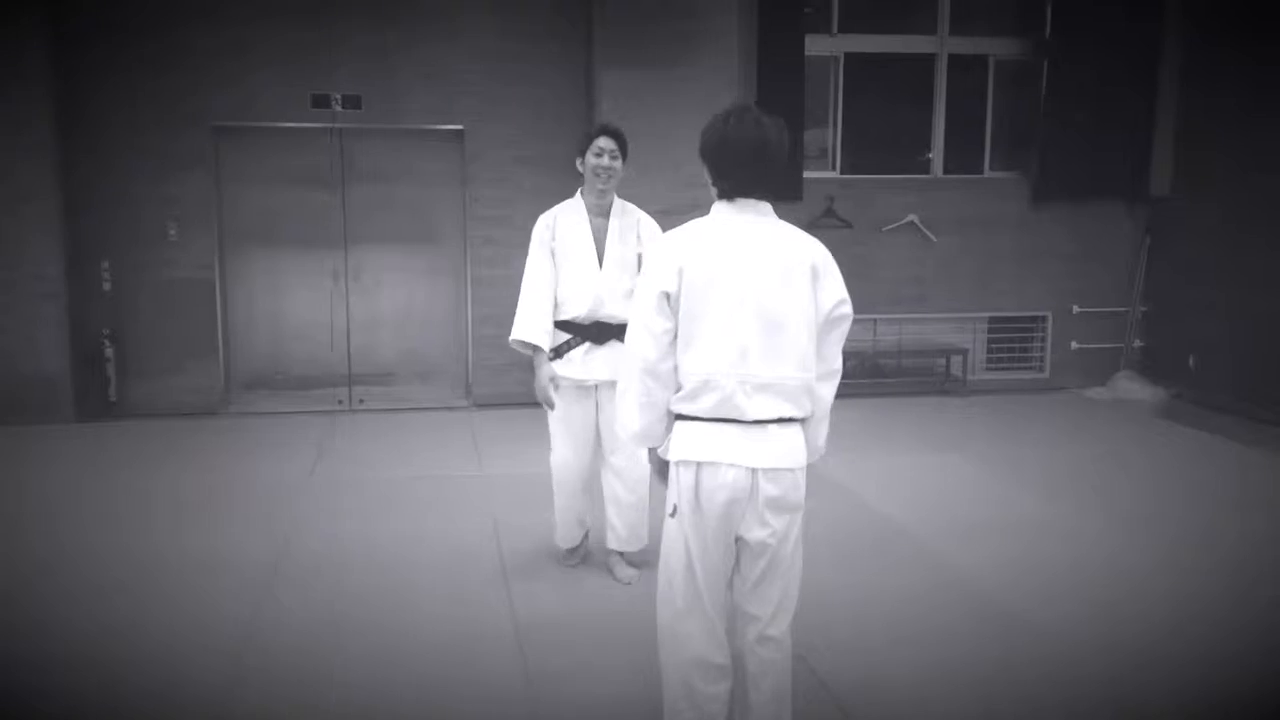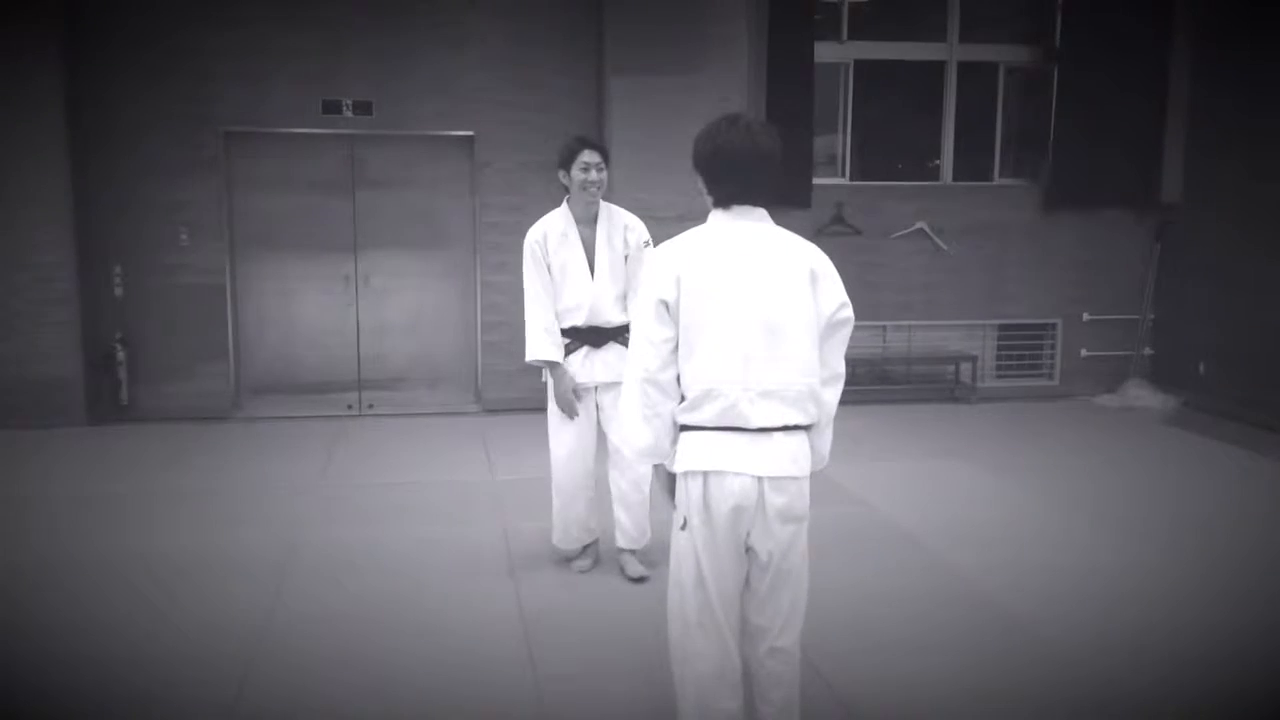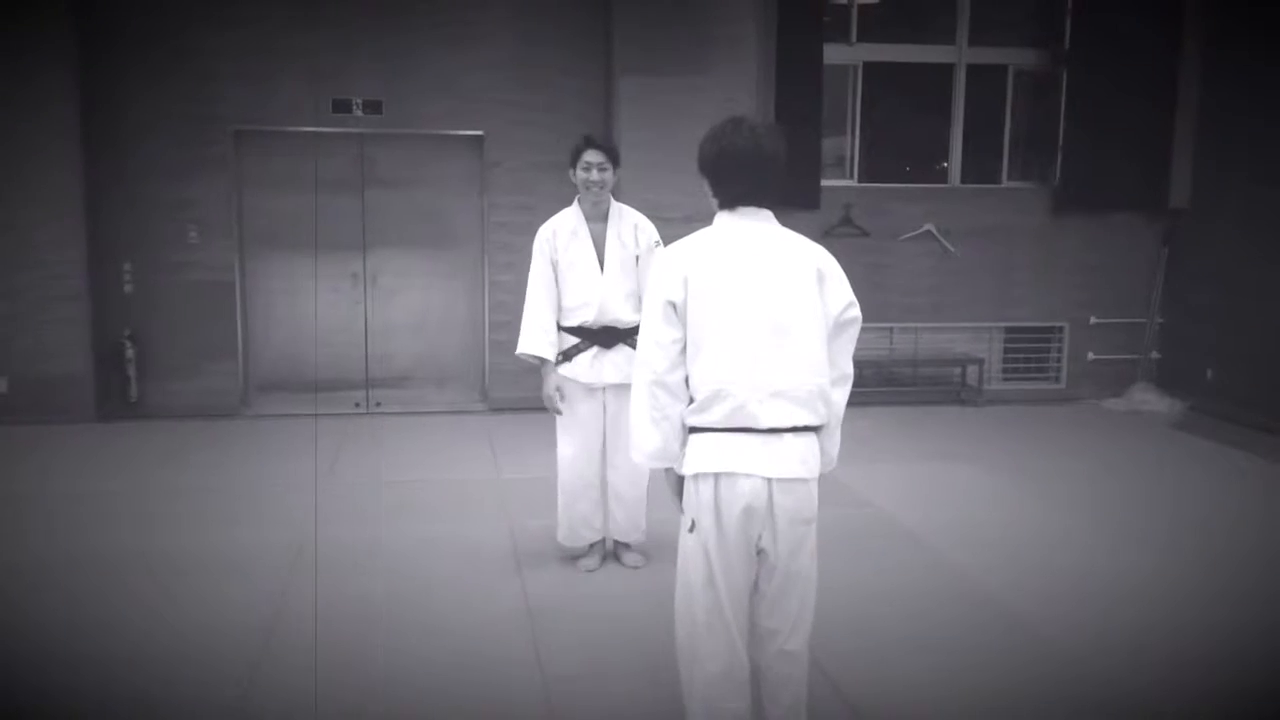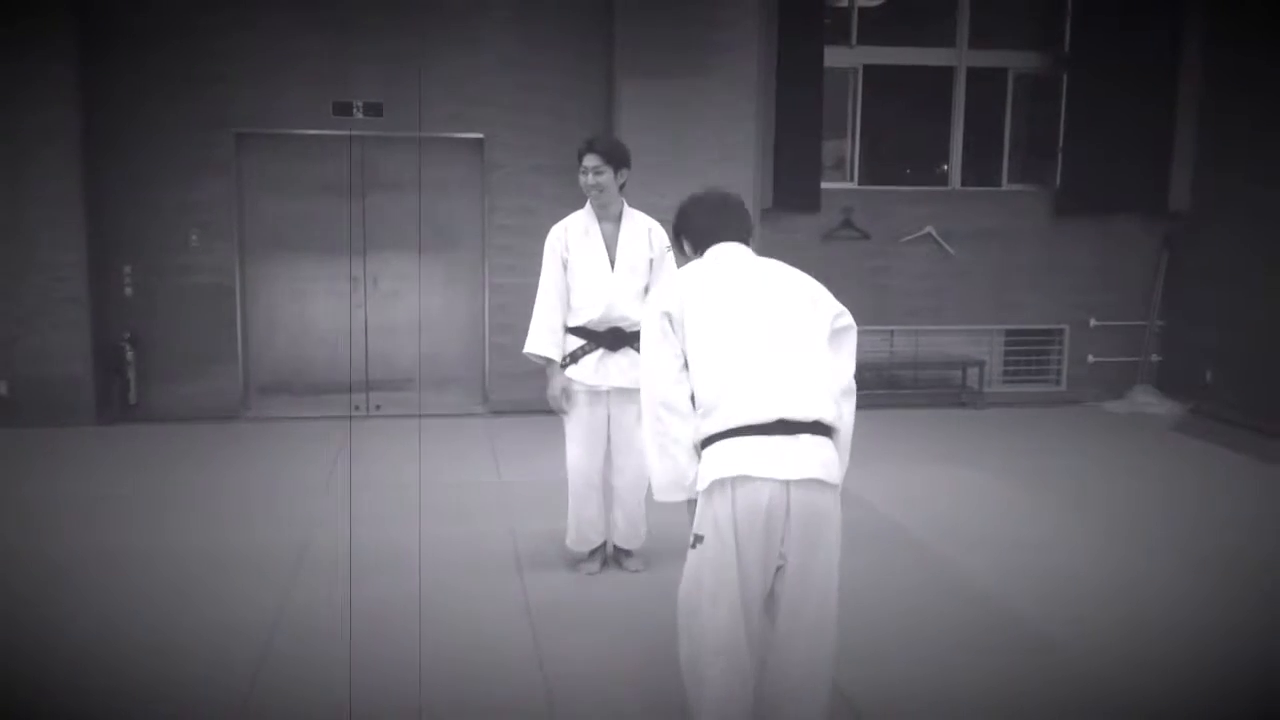
dt=0.4s
person 1, frame 1
left shoulder: (678, 248)
right shoulder: (810, 254)
left elbow: (650, 358)
right elbow: (825, 365)
left wrist: (658, 438)
right wrist: (806, 447)
left hip: (703, 451)
right hip: (780, 454)
left knee: (693, 616)
right knee: (769, 615)
person 1, frame 2
left shoulder: (674, 258)
right shoulder: (809, 260)
left elbow: (653, 370)
right elbow: (829, 370)
left wrist: (666, 454)
left hip: (710, 460)
right hip: (785, 461)
left knee: (705, 625)
right knee: (778, 623)
person 1, frame 3
left shoulder: (681, 260)
right shoulder: (817, 261)
left elbow: (660, 374)
right elbow: (837, 370)
left wrist: (671, 459)
left hip: (720, 461)
right hip: (796, 462)
left knee: (712, 627)
right knee: (786, 627)
person 1, frame 4
left shoulder: (675, 290)
right shoulder: (805, 283)
left elbow: (666, 402)
right elbow: (842, 389)
left wrist: (686, 489)
left hip: (737, 467)
right hip: (817, 464)
left knee: (716, 633)
right knee: (805, 631)
person 2, frame 1
left shoulder: (641, 225)
right shoulder: (551, 223)
right elbow: (538, 292)
right wrist: (539, 361)
left hip: (623, 354)
right hip: (569, 353)
left knee: (627, 459)
right knee: (570, 461)
left ankle: (619, 549)
right ankle: (575, 539)
person 2, frame 2
left shoulder: (629, 228)
right shoulder: (542, 234)
right elbow: (540, 308)
right wrist: (558, 372)
left hip: (621, 355)
right hip: (569, 359)
left knee: (631, 456)
right knee: (569, 462)
left ankle: (629, 548)
right ankle: (584, 542)
person 2, frame 3
left shoulder: (640, 228)
right shoulder: (553, 232)
right elbow: (542, 301)
right wrist: (548, 369)
left hip: (629, 356)
right hip: (577, 358)
left knee: (629, 458)
right knee: (578, 459)
left ankle: (625, 537)
right ankle: (591, 540)
person 2, frame 4
left shoulder: (651, 233)
right shoulder: (564, 233)
right elbow: (551, 302)
right wrist: (553, 370)
left hip: (635, 361)
right hip: (581, 361)
left knee: (632, 464)
right knee: (584, 463)
left ankle: (626, 544)
right ankle: (591, 545)
